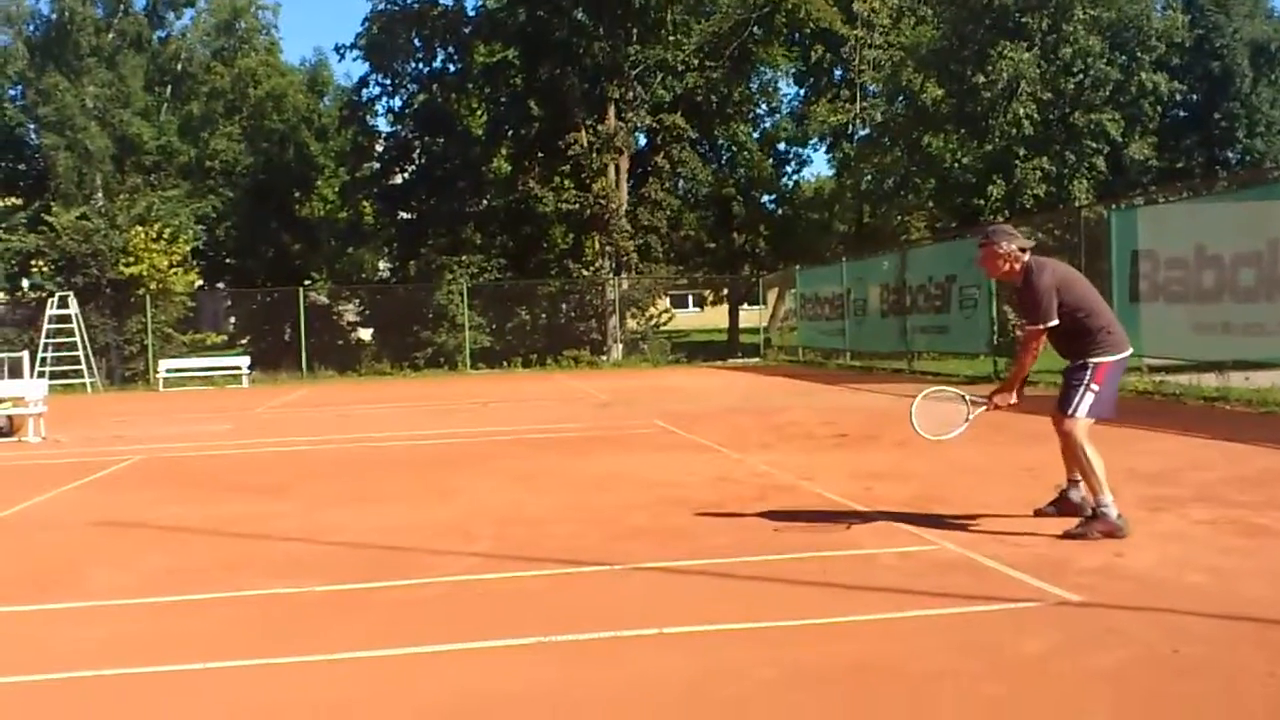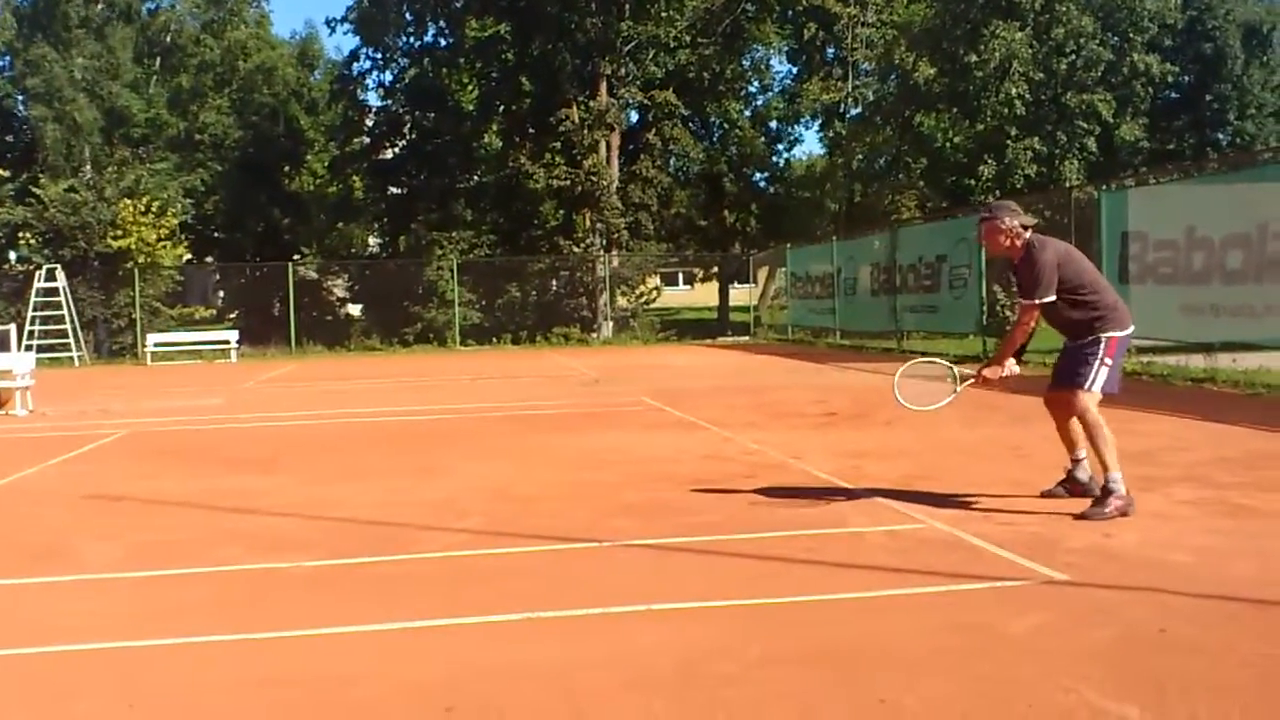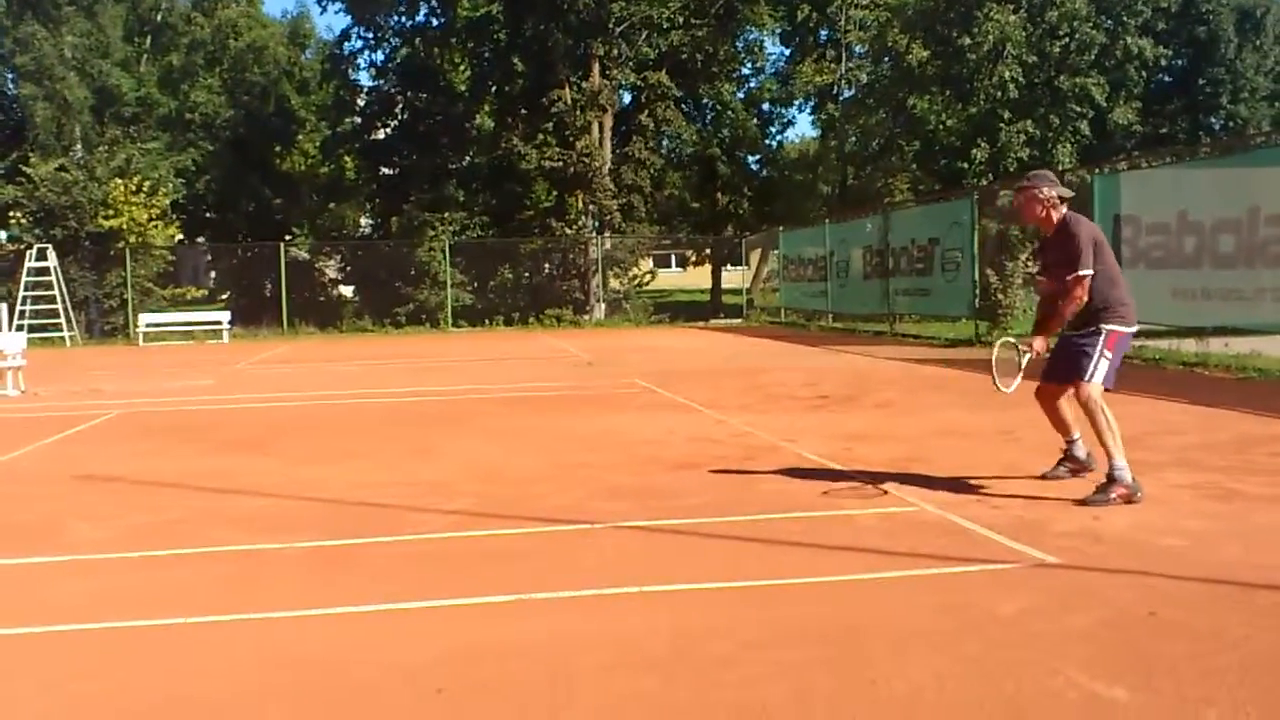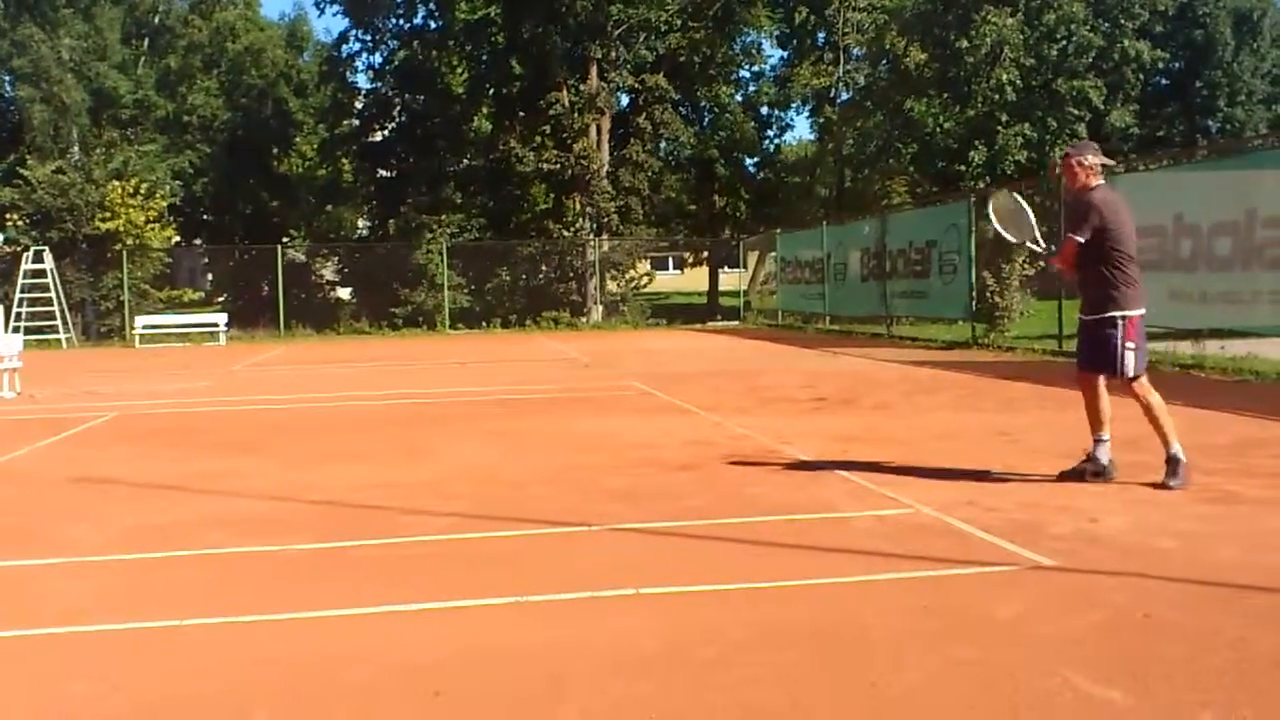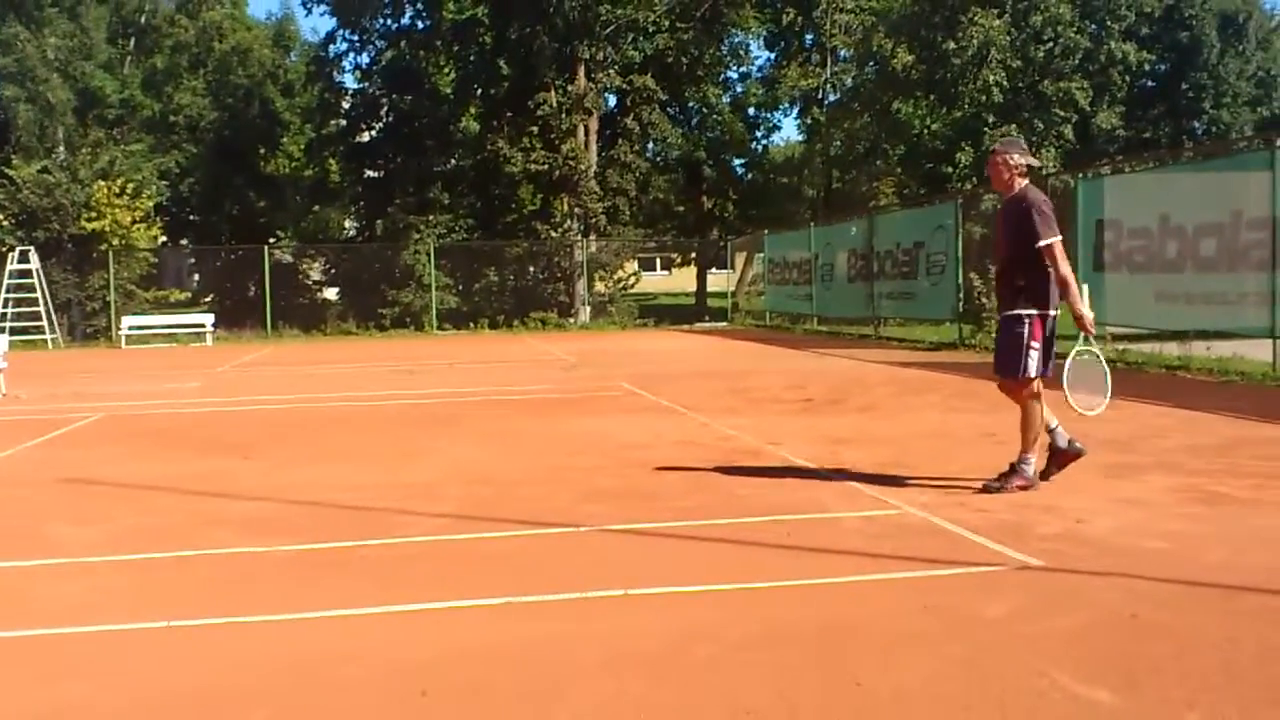
dt=1s
person 1, frame 1
left shoulder: (1040, 279)
right shoulder: (1025, 281)
left elbow: (1034, 346)
right elbow: (1028, 340)
left wrist: (1007, 388)
right wrist: (1017, 384)
left hip: (1102, 352)
right hip: (1088, 352)
left knee: (1073, 429)
right knee: (1063, 422)
left ankle: (1108, 515)
right ankle: (1074, 496)
person 1, frame 2
left shoulder: (1042, 256)
right shoulder: (1024, 261)
left elbow: (1027, 322)
right elbow: (1028, 320)
left wrist: (996, 363)
right wrist: (1012, 358)
left hip: (1106, 329)
right hip: (1081, 333)
left knee: (1083, 405)
right knee: (1057, 401)
left ankle: (1116, 493)
right ankle: (1080, 476)
person 1, frame 3
left shoulder: (1077, 231)
right shoulder: (1048, 239)
left elbow: (1078, 295)
right elbow: (1048, 291)
left wrist: (1044, 336)
right wrist: (1040, 333)
left hip: (1109, 322)
right hip: (1081, 325)
left knee: (1087, 393)
right knee: (1046, 392)
left ankle: (1123, 479)
right ankle: (1078, 454)
person 1, frame 4
left shoulder: (1089, 202)
right shoulder: (1106, 199)
left elbow: (1065, 258)
left wrist: (1056, 262)
right wrist: (1078, 268)
left hip: (1119, 308)
right hip: (1097, 308)
left knee: (1136, 385)
right knee: (1089, 381)
left ankle: (1176, 458)
right ankle: (1100, 459)
person 1, frame 5
left shoulder: (1032, 203)
right shoulder: (1010, 204)
left elbow: (1057, 257)
left wrist: (1076, 303)
left hip: (1031, 307)
right hip: (1015, 307)
left knee: (1027, 384)
right knee: (1009, 383)
left ankle: (1025, 469)
right ankle: (1061, 442)
